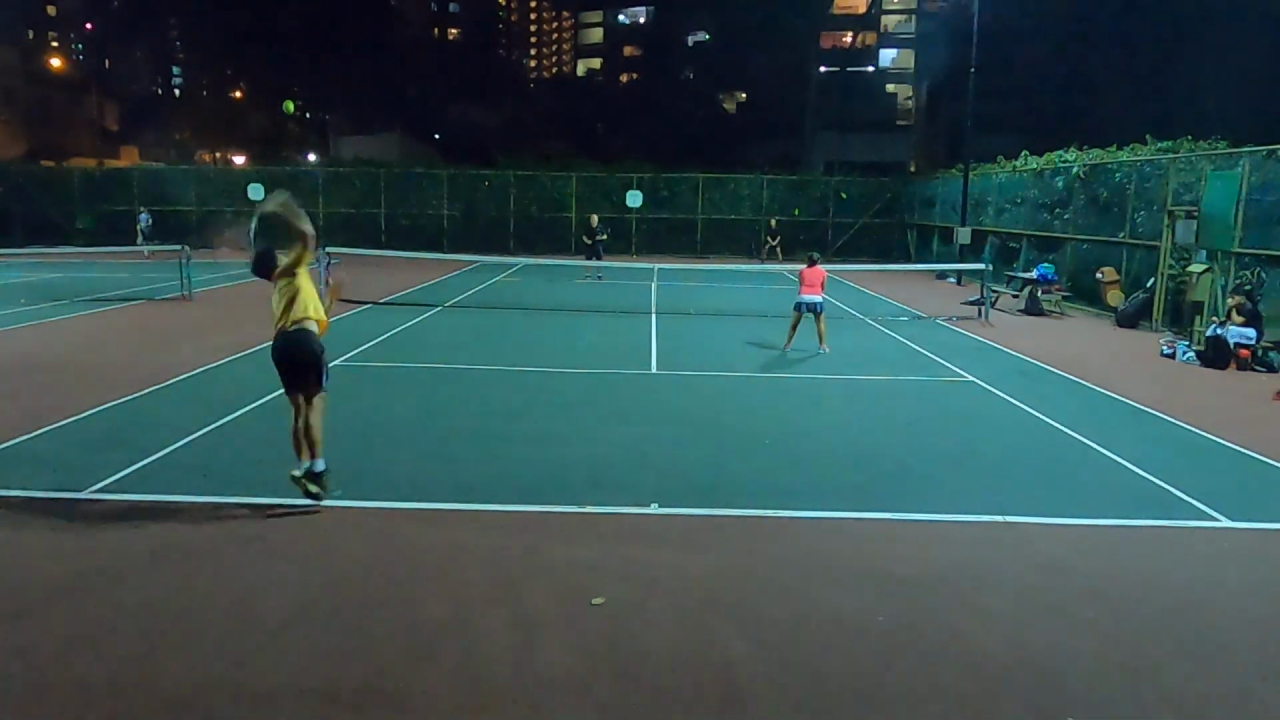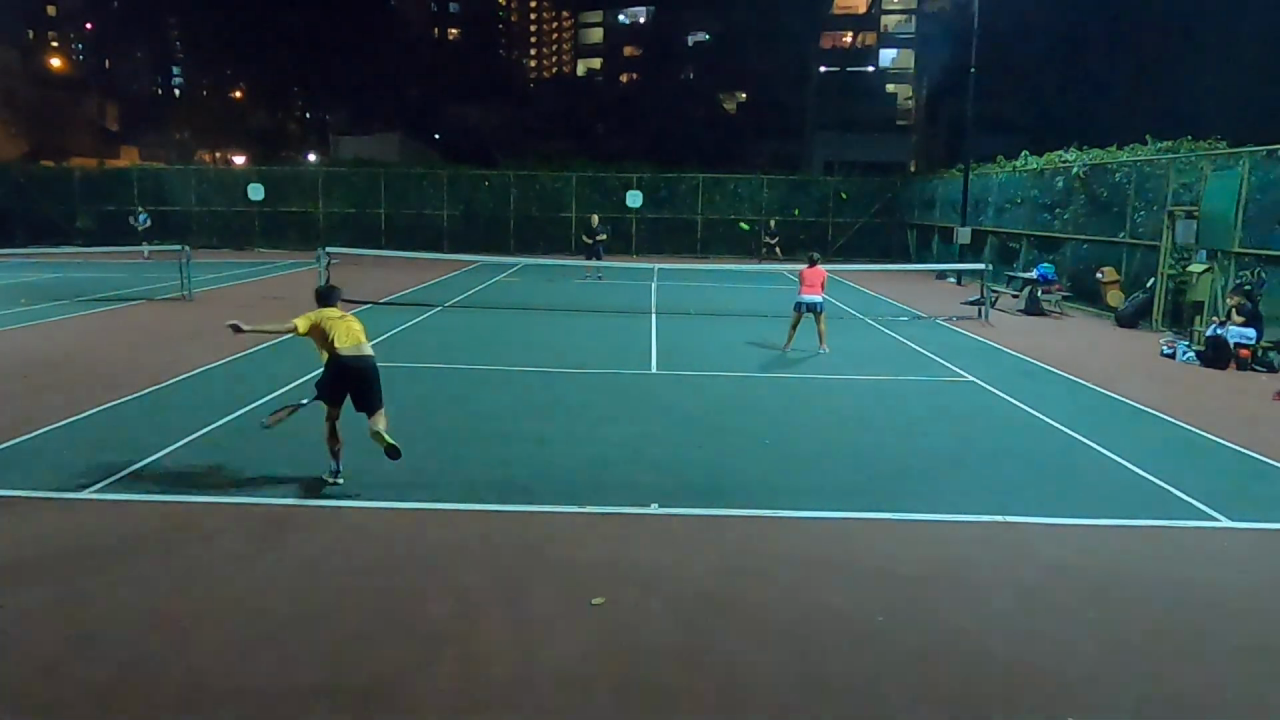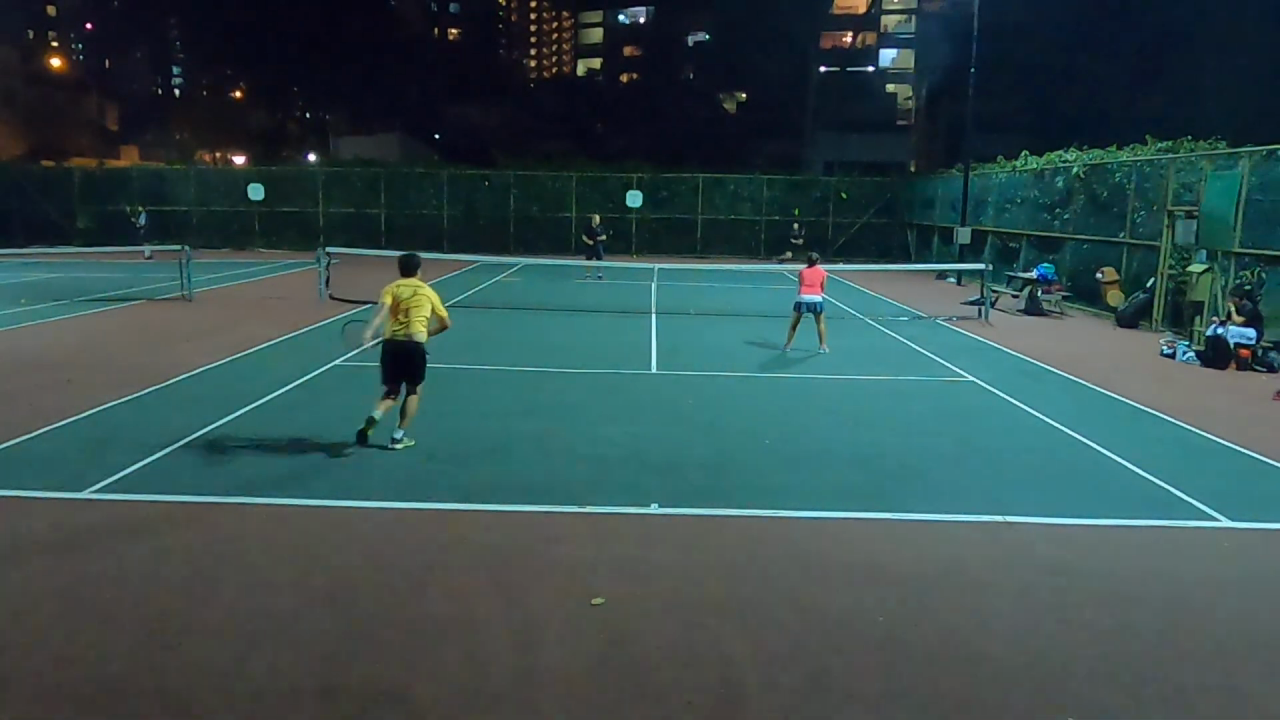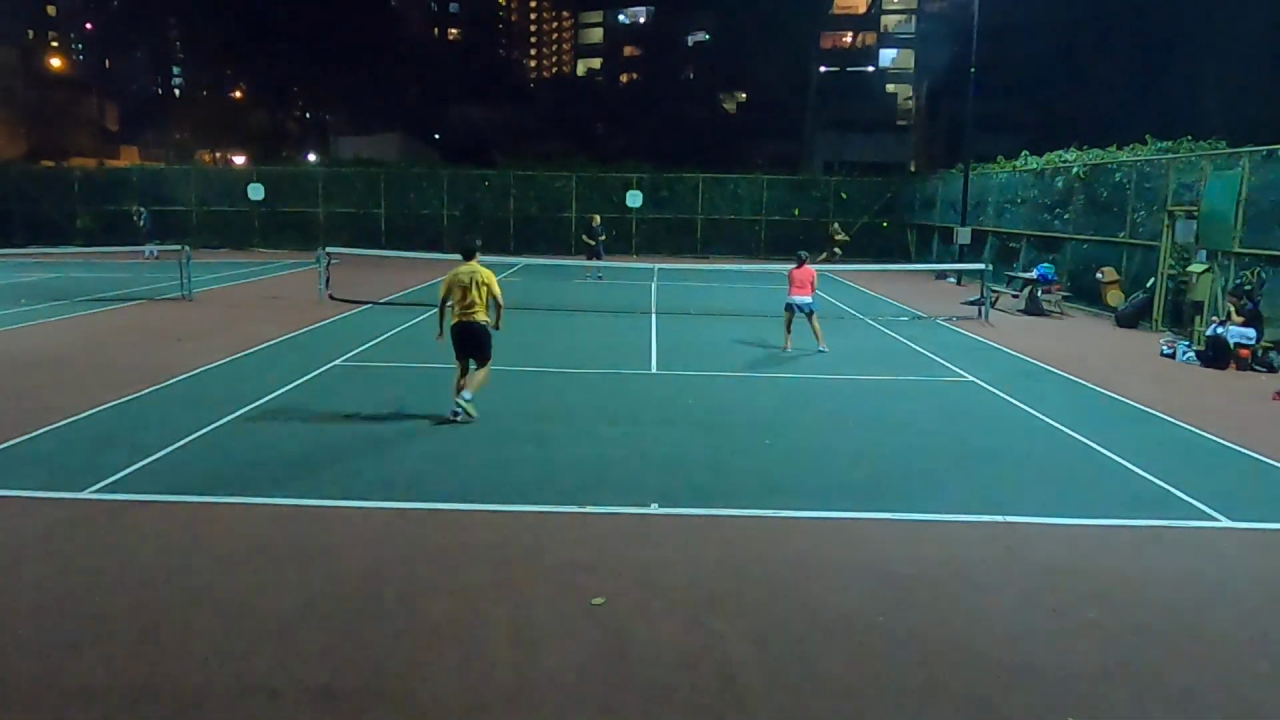
dt=0.4s
person 1, frame 1
left shoulder: (284, 286)
right shoulder: (293, 270)
right elbow: (307, 237)
left wrist: (328, 300)
right wrist: (285, 207)
left hip: (283, 344)
right hip: (303, 340)
left knee: (301, 408)
right knee: (314, 405)
left ankle: (303, 467)
right ankle: (315, 469)
person 1, frame 2
left shoulder: (314, 318)
right shoulder: (352, 319)
left elbow: (285, 327)
left wrist: (249, 328)
left hip: (339, 362)
right hip: (366, 361)
left knee: (332, 416)
right knee: (378, 416)
left ankle: (335, 470)
right ankle: (379, 433)
person 1, frame 3
left shoulder: (392, 289)
right shoulder: (428, 292)
left elbow: (382, 311)
right elbow: (445, 323)
left wrist: (368, 335)
left hip: (390, 343)
right hip: (414, 345)
left knee: (390, 392)
right knee: (413, 391)
left ankle: (373, 418)
right ankle: (398, 437)
person 1, frame 4
left shoulder: (452, 275)
right shoulder: (486, 274)
left elbow: (442, 305)
right elbow: (499, 302)
left wrist: (441, 328)
right wrist: (498, 321)
left hip: (458, 326)
right hip: (478, 325)
left knee: (462, 368)
right knee: (483, 368)
left ankle: (456, 410)
right ankle: (465, 398)
